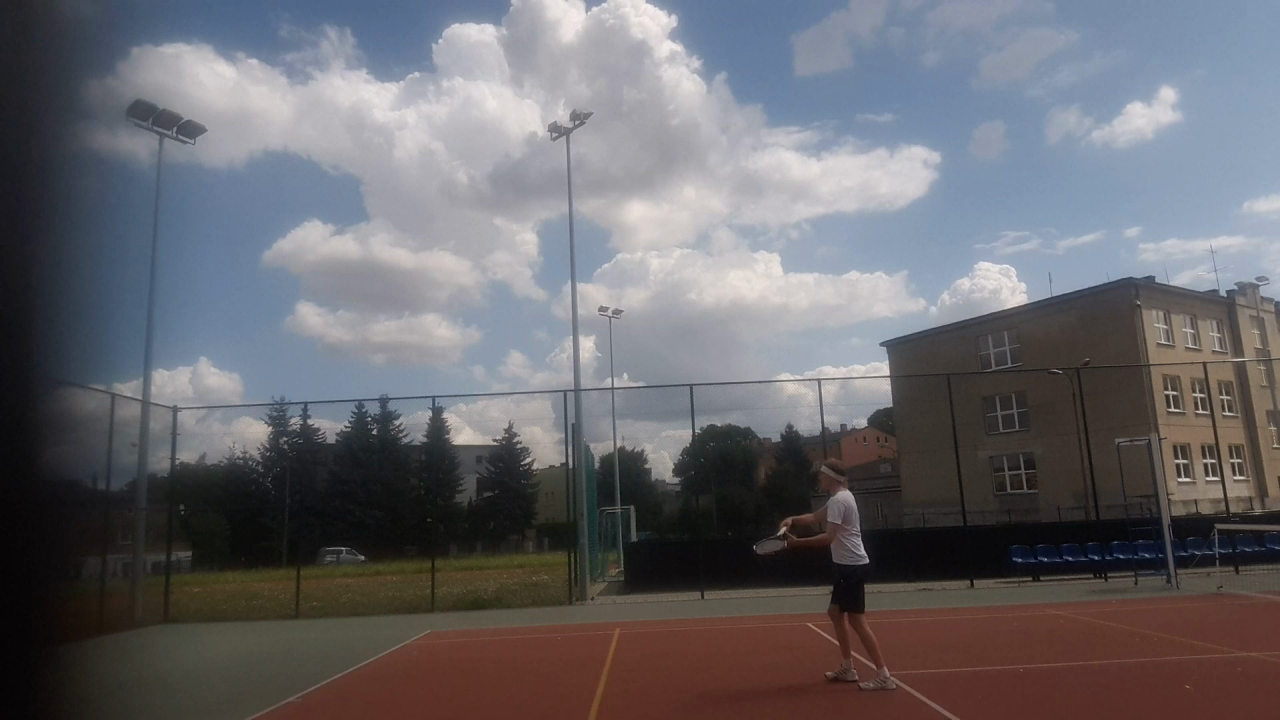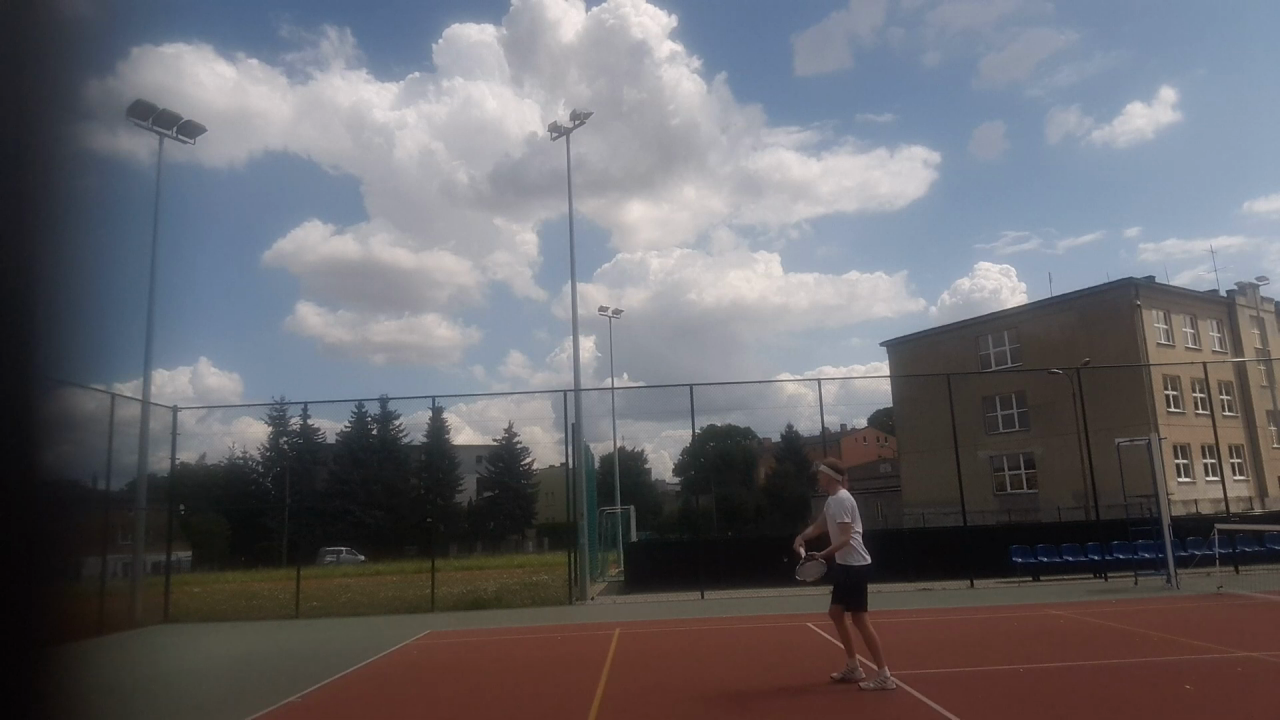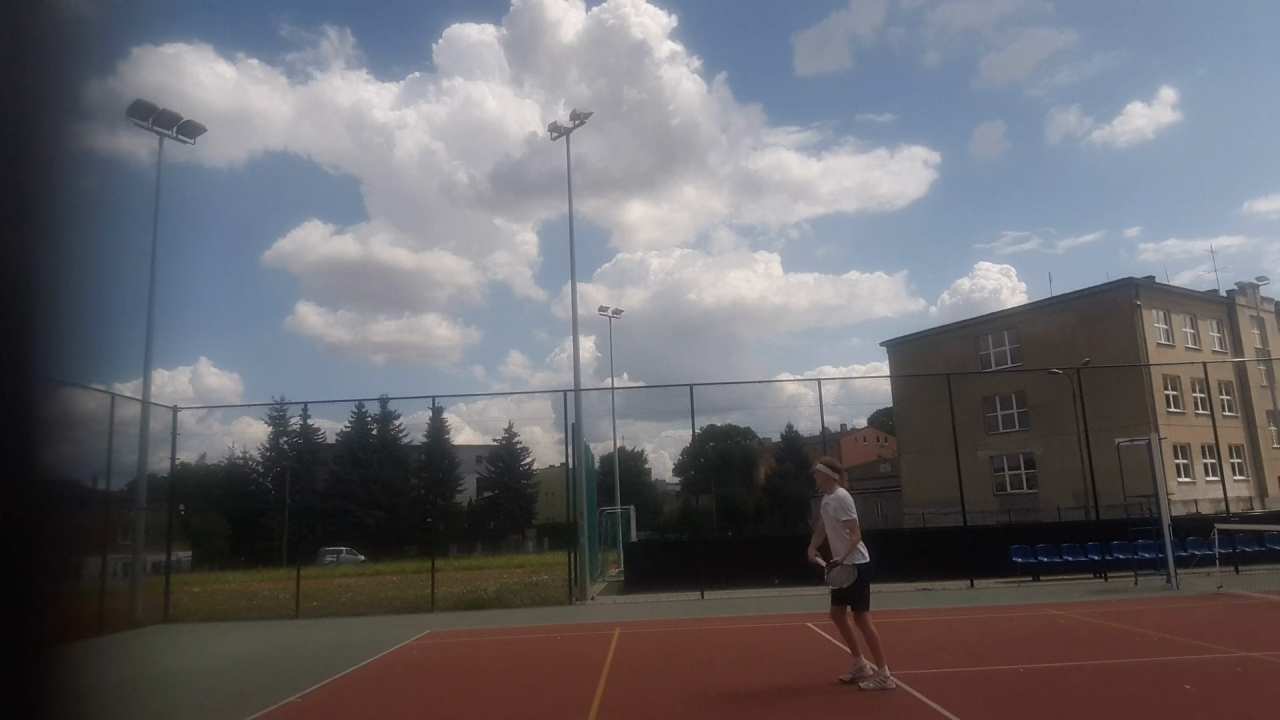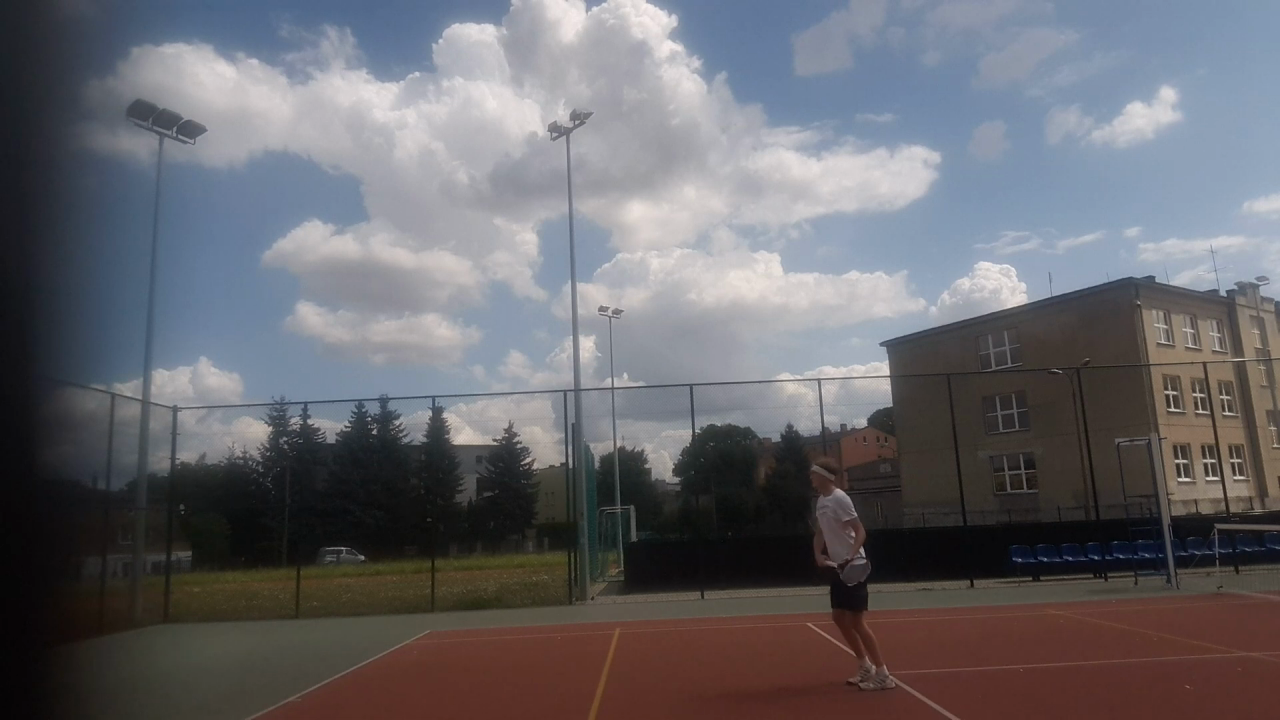
dt=0.1s
person 1, frame 1
left shoulder: (838, 500)
right shoulder: (839, 497)
left elbow: (829, 537)
right elbow: (817, 518)
left wrist: (800, 541)
right wrist: (792, 520)
left hip: (852, 566)
right hip: (847, 566)
left knee: (856, 621)
right knee: (835, 614)
left ankle: (884, 675)
right ankle: (847, 667)
person 1, frame 2
left shoulder: (840, 500)
right shoulder: (833, 499)
left elbow: (845, 538)
right elbow: (819, 526)
left wrist: (823, 555)
right wrist: (801, 537)
left hip: (854, 566)
right hip: (846, 565)
left knee: (860, 620)
right knee: (836, 613)
left ankle: (884, 675)
right ankle: (853, 667)
person 1, frame 3
left shoulder: (841, 498)
right shoulder: (827, 498)
left elbow: (855, 532)
right elbow: (820, 529)
left wrist: (844, 558)
right wrist: (812, 548)
left hip: (855, 565)
right hip: (839, 566)
left knee: (862, 620)
right knee: (836, 614)
left ankle: (884, 675)
right ankle: (861, 665)
person 1, frame 4
left shoulder: (840, 499)
right shoulder: (821, 501)
left elbow: (860, 532)
right elbow: (821, 534)
left wrist: (852, 558)
right wrist: (818, 554)
left hip: (854, 566)
right hip: (839, 568)
left knee: (856, 621)
right knee: (840, 618)
left ankle: (883, 674)
right ankle: (867, 667)
